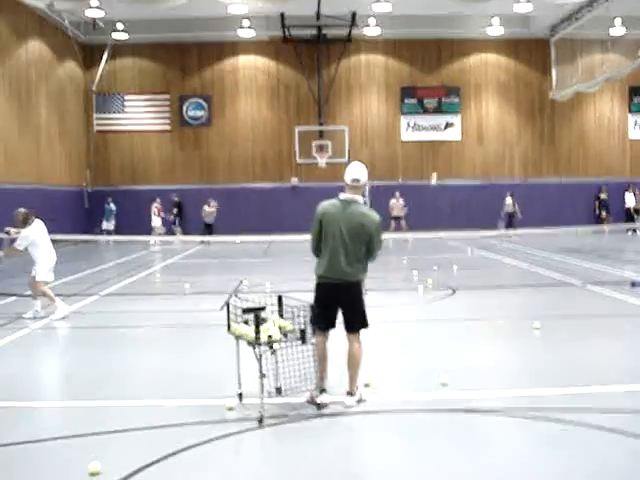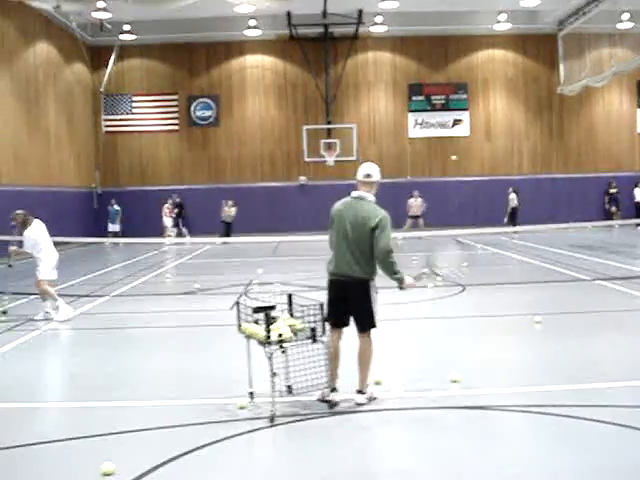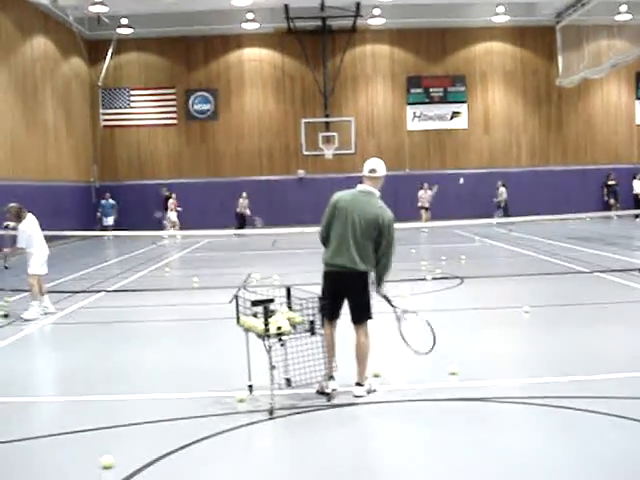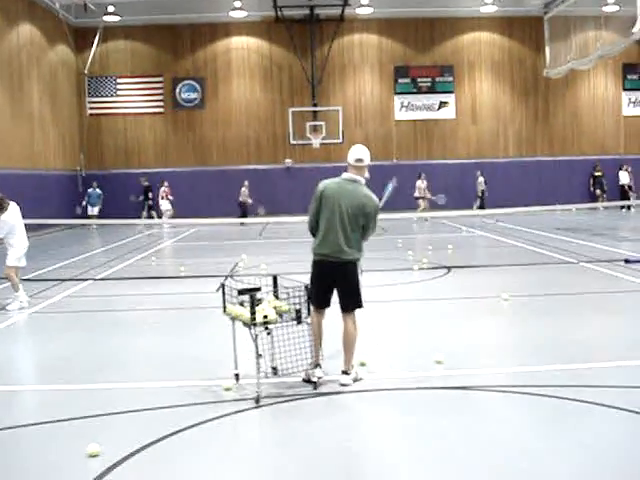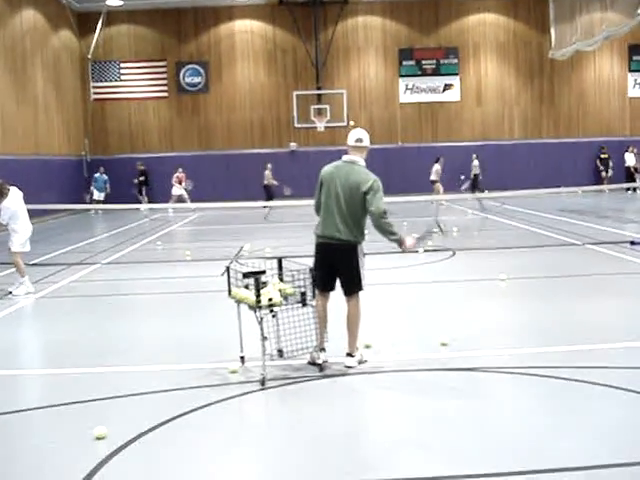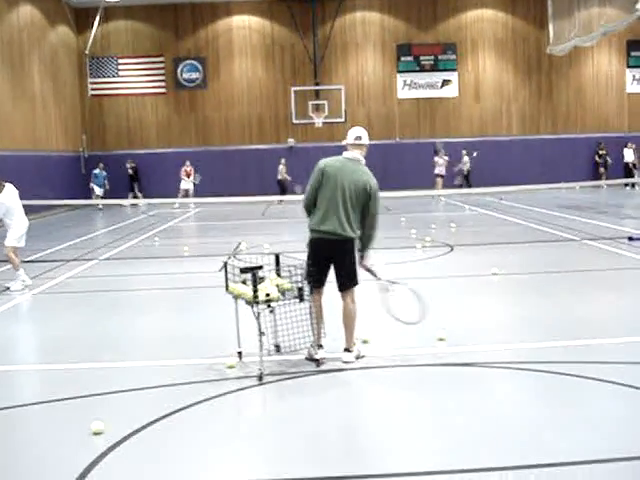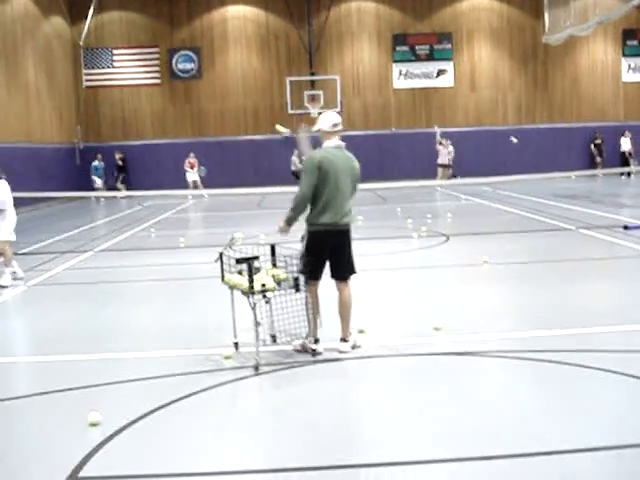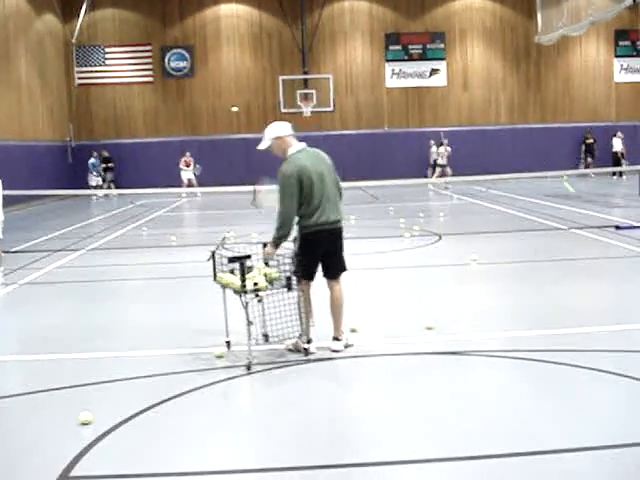
dt=0.3s
person 1, frame 1
left shoulder: (323, 209)
right shoulder: (372, 218)
left elbow: (315, 247)
right elbow: (372, 255)
left hip: (325, 281)
right hip: (352, 283)
left knee: (321, 335)
right knee: (354, 337)
left ankle: (320, 390)
right ankle: (352, 392)
person 1, frame 2
left shoulder: (337, 207)
right shoulder: (379, 215)
right elbow: (384, 255)
right wrist: (400, 279)
left hip: (336, 278)
right hip: (361, 281)
left knee: (335, 333)
right knee: (364, 335)
left ankle: (331, 388)
right ankle: (362, 390)
person 1, frame 3
left shoulder: (339, 198)
right shoulder: (384, 214)
left elbow: (323, 234)
right elbow: (384, 254)
right wrist: (379, 282)
left hip: (332, 270)
right hip: (359, 273)
left knee: (329, 324)
right knee: (361, 327)
left ankle: (329, 379)
right ankle: (361, 382)
person 1, frame 4
left shoulder: (324, 187)
right shoulder: (370, 200)
left elbow: (312, 225)
right elbow: (366, 235)
left hip: (321, 259)
right hip: (348, 262)
left knee: (317, 313)
right knee: (349, 316)
left ankle: (315, 366)
right ankle: (348, 371)
person 1, frame 5
left shoulder: (326, 171)
right shoulder: (369, 180)
left elbow: (317, 207)
right elbow: (379, 217)
right wrist: (400, 240)
left hip: (323, 242)
right hip: (349, 244)
left knee: (321, 296)
right knee: (352, 298)
left ankle: (320, 350)
right ankle: (352, 353)
person 1, frame 6
left shoulder: (325, 164)
right shoulder: (369, 179)
left elbow: (308, 200)
right elbow: (370, 222)
right wrist: (364, 251)
left hip: (320, 237)
right hip: (346, 240)
left knee: (316, 292)
right knee: (348, 294)
left ankle: (317, 347)
right ankle: (350, 348)
person 1, frame 7
left shoulder: (316, 157)
right shoulder: (353, 162)
left elbow: (304, 195)
left wrist: (289, 221)
left hip: (319, 229)
right hip: (342, 229)
left knee: (311, 284)
right knee: (343, 284)
left ankle: (313, 339)
right ankle: (346, 338)
person 1, frame 8
left shoulder: (289, 169)
right shoulder: (321, 155)
left elbow: (287, 211)
right elbow: (338, 191)
left wrist: (276, 243)
left hip: (311, 232)
right hip: (334, 227)
left knee: (304, 284)
right knee: (334, 283)
left ankle: (305, 340)
right ankle: (338, 338)
